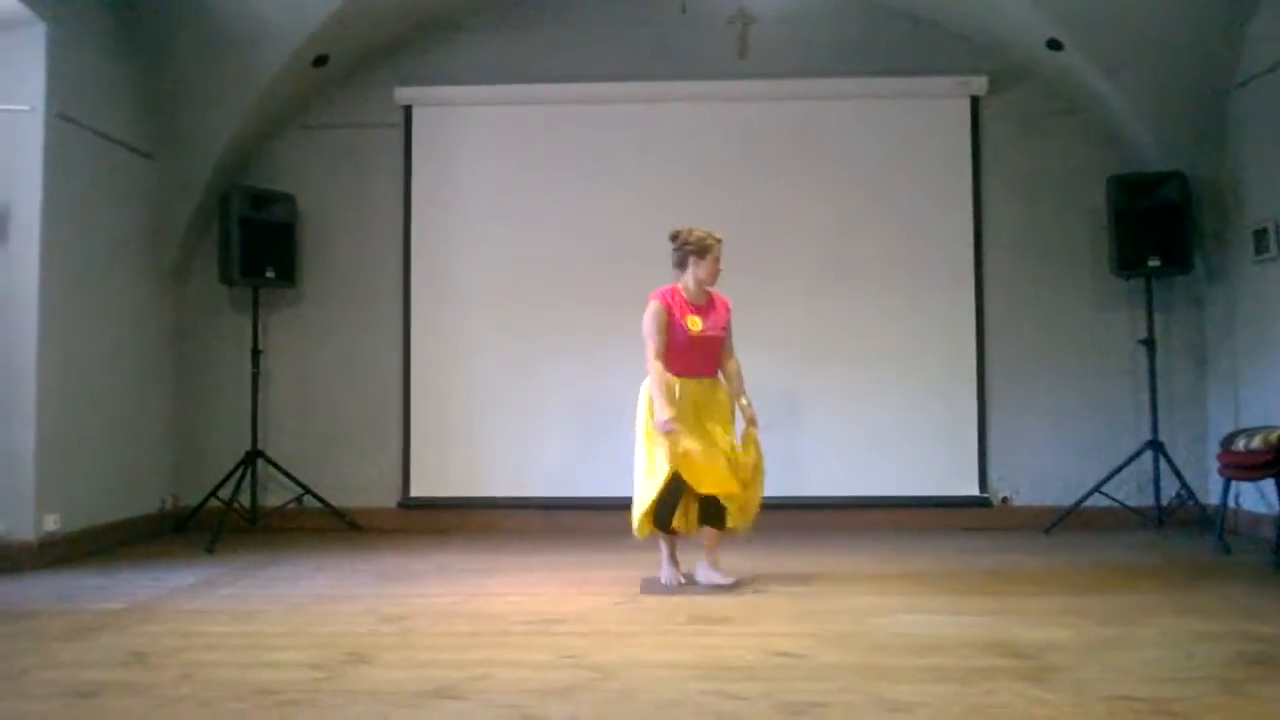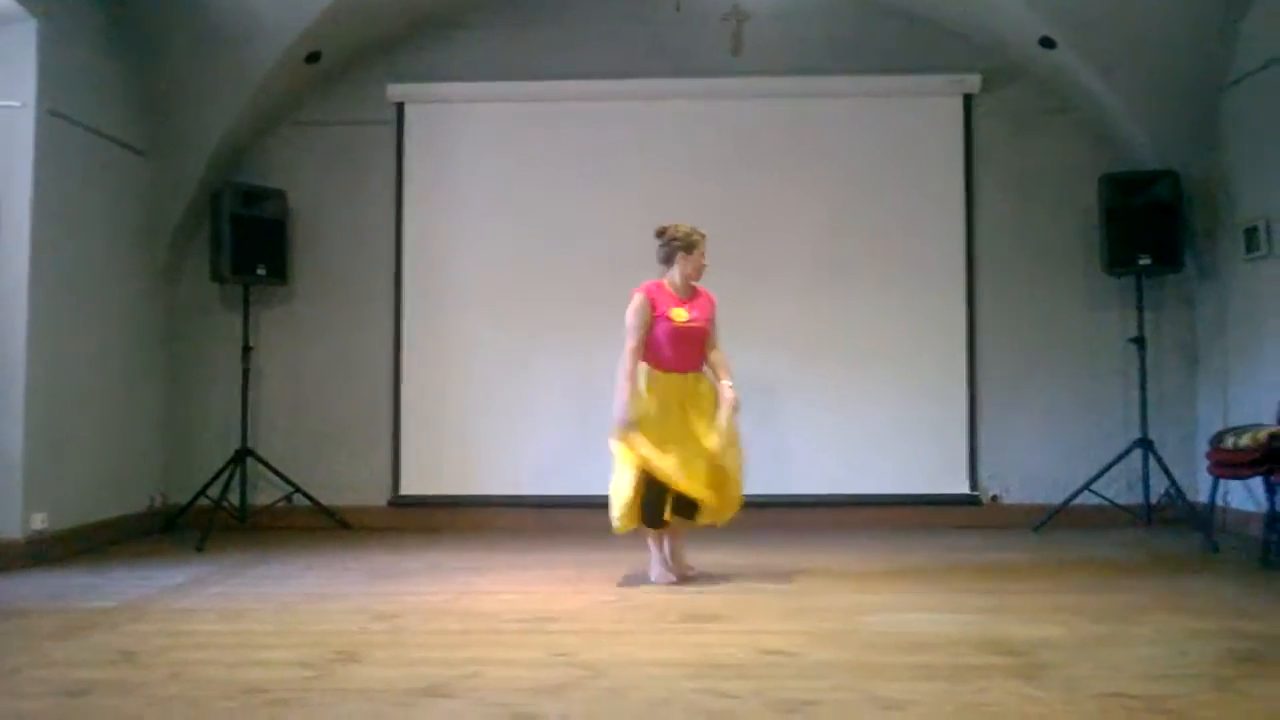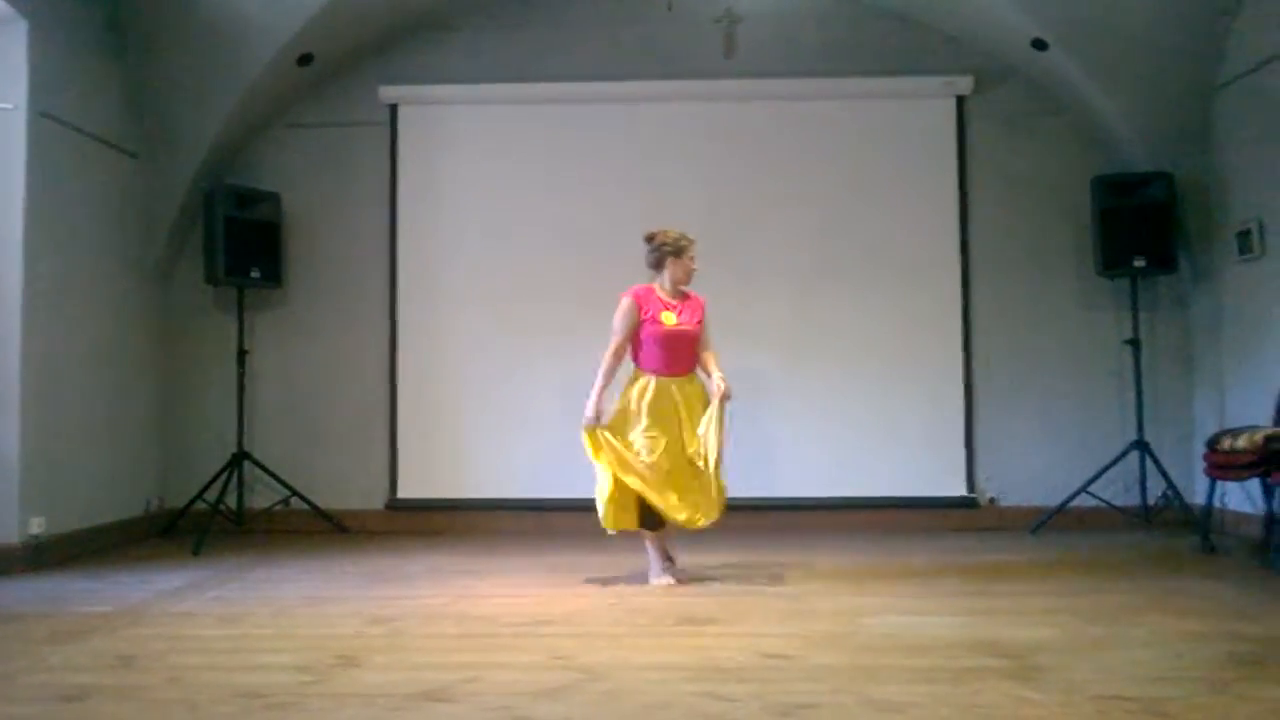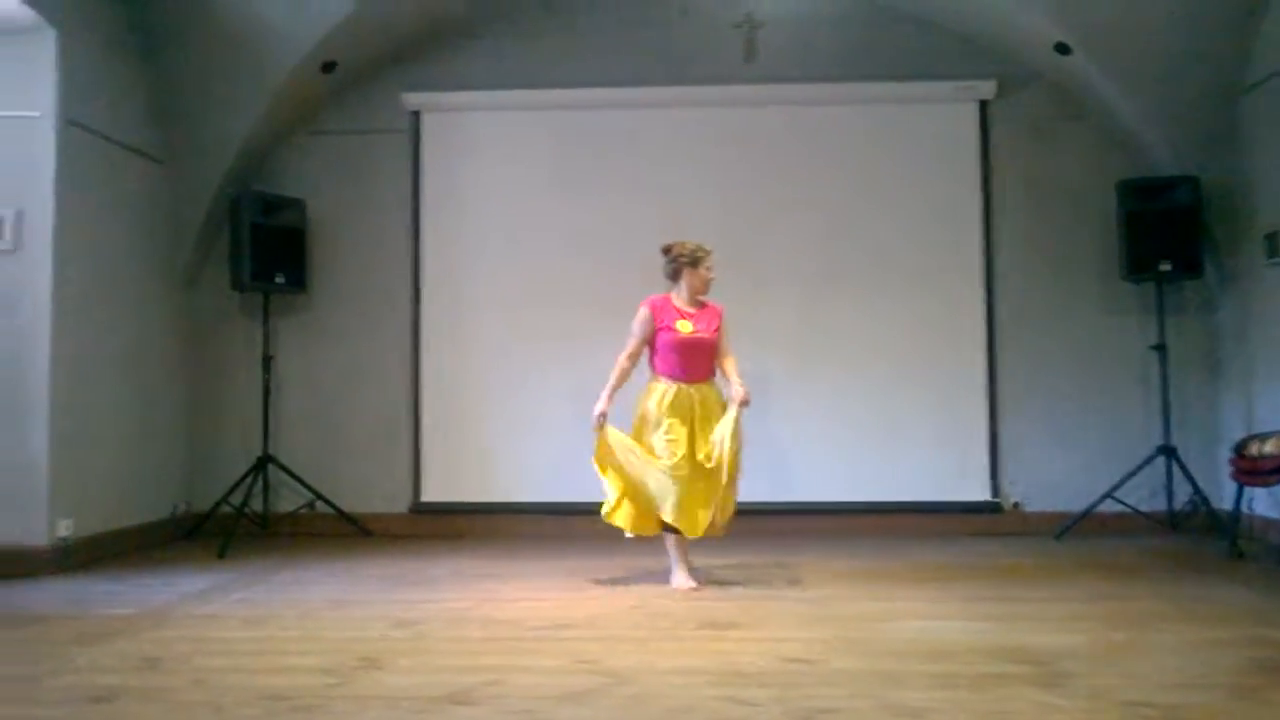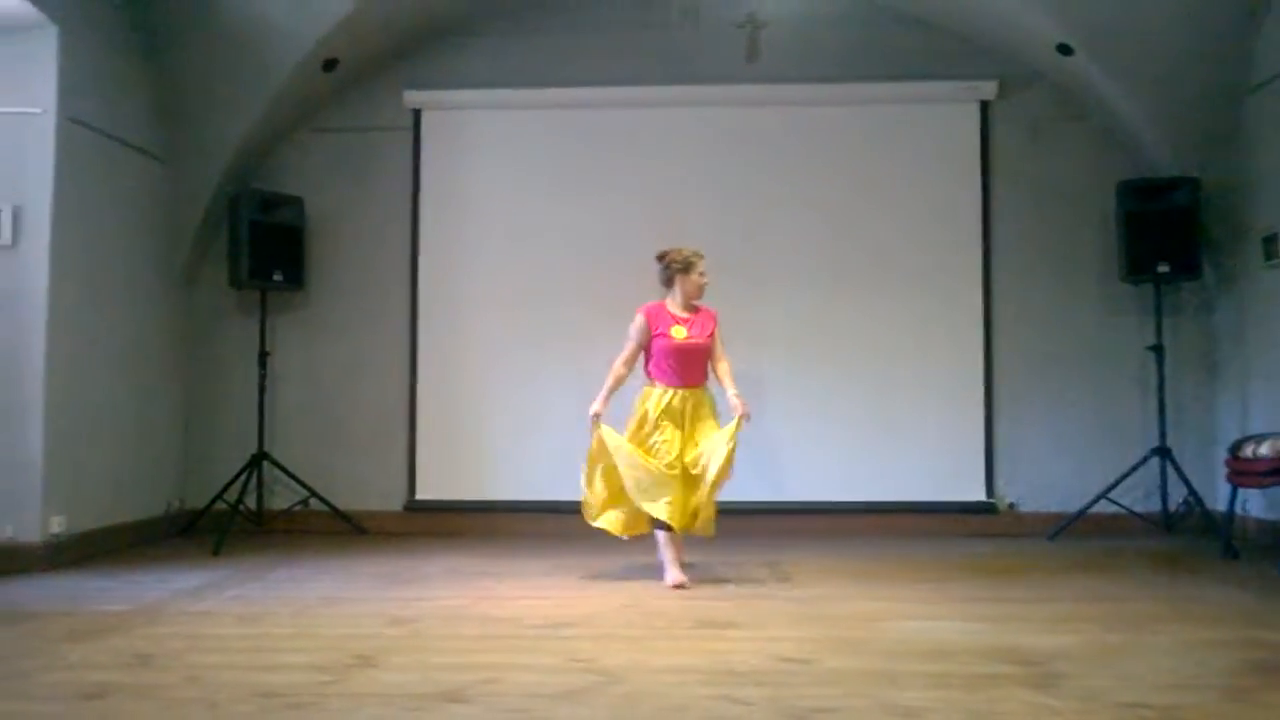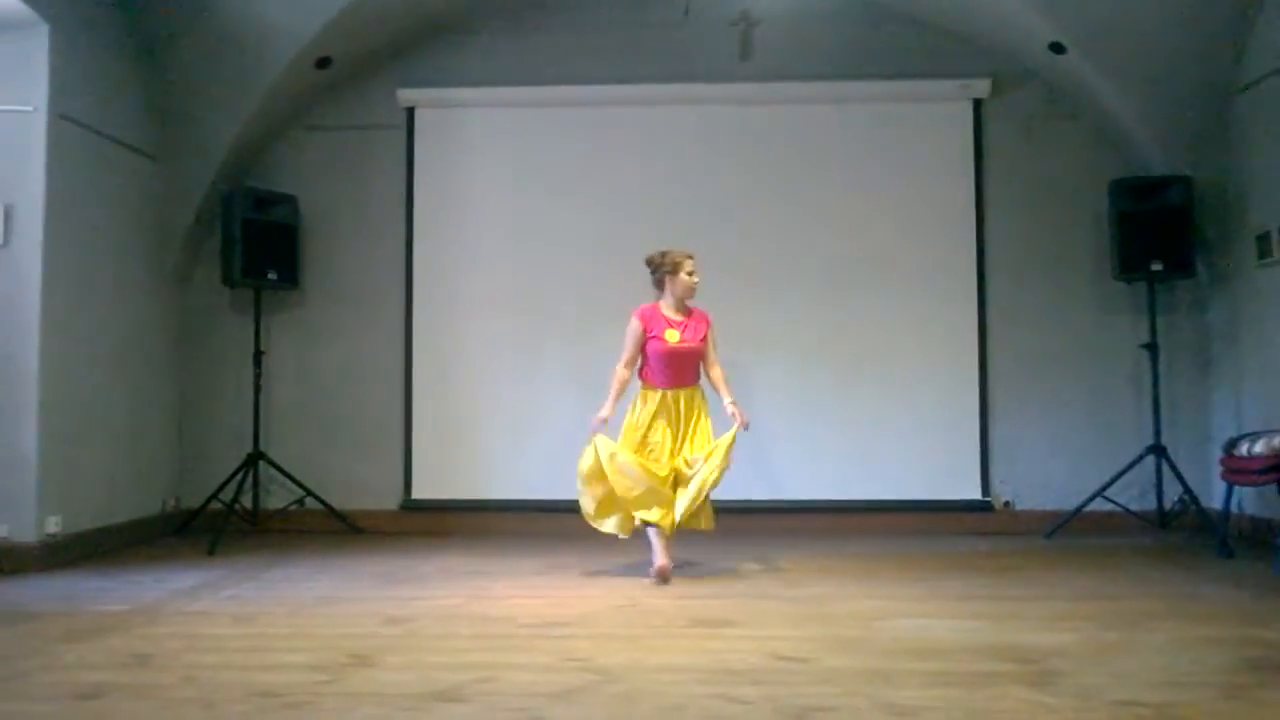
dt=0.1s
person 1, frame 1
left shoulder: (721, 305)
right shoulder: (661, 303)
left elbow: (727, 358)
right elbow: (654, 359)
left wrist: (742, 401)
right wrist: (664, 407)
left hip: (709, 398)
right hip: (669, 398)
left knee: (717, 476)
right knee: (673, 478)
left ankle: (709, 564)
right ankle: (669, 561)
person 1, frame 2
left shoulder: (705, 300)
right shoulder: (647, 295)
left elbow: (711, 349)
right elbow: (633, 351)
left wrist: (725, 383)
right wrist: (625, 400)
left hip: (695, 393)
right hip: (655, 391)
left knee: (697, 470)
right knee: (656, 472)
left ankle: (673, 549)
right ankle: (658, 560)
person 1, frame 3
left shoulder: (695, 304)
right shoulder: (636, 300)
left elbow: (704, 349)
right elbow: (614, 352)
left wrist: (716, 377)
right wrist: (595, 398)
left hip: (687, 396)
right hip: (648, 395)
left knee: (682, 474)
right knee: (650, 474)
left ankle: (659, 544)
right ankle: (656, 563)
person 1, frame 4
left shoulder: (714, 313)
right shoulder: (653, 308)
left elbow: (725, 356)
right elbow: (629, 356)
left wrist: (736, 385)
right wrist: (606, 397)
left hip: (706, 403)
right hip: (666, 402)
left knee: (702, 479)
right knee: (670, 479)
left ankle: (678, 551)
right ankle: (679, 569)
person 1, frame 5
left shoulder: (708, 317)
right shoulder: (649, 315)
left elbow: (719, 361)
right elbow: (625, 362)
left wrist: (733, 394)
right wrist: (602, 399)
left hip: (697, 407)
right hip: (660, 405)
left knee: (692, 480)
right knee: (662, 480)
left ankle: (671, 551)
right ankle: (671, 565)
person 1, frame 6
left shoulder: (702, 320)
right shoulder: (643, 318)
left elbow: (711, 365)
right elbow: (625, 365)
left wrist: (729, 402)
right wrist: (609, 405)
left hip: (690, 408)
right hip: (653, 406)
left knee: (683, 477)
right knee: (653, 477)
left ankle: (664, 545)
right ankle: (660, 555)
